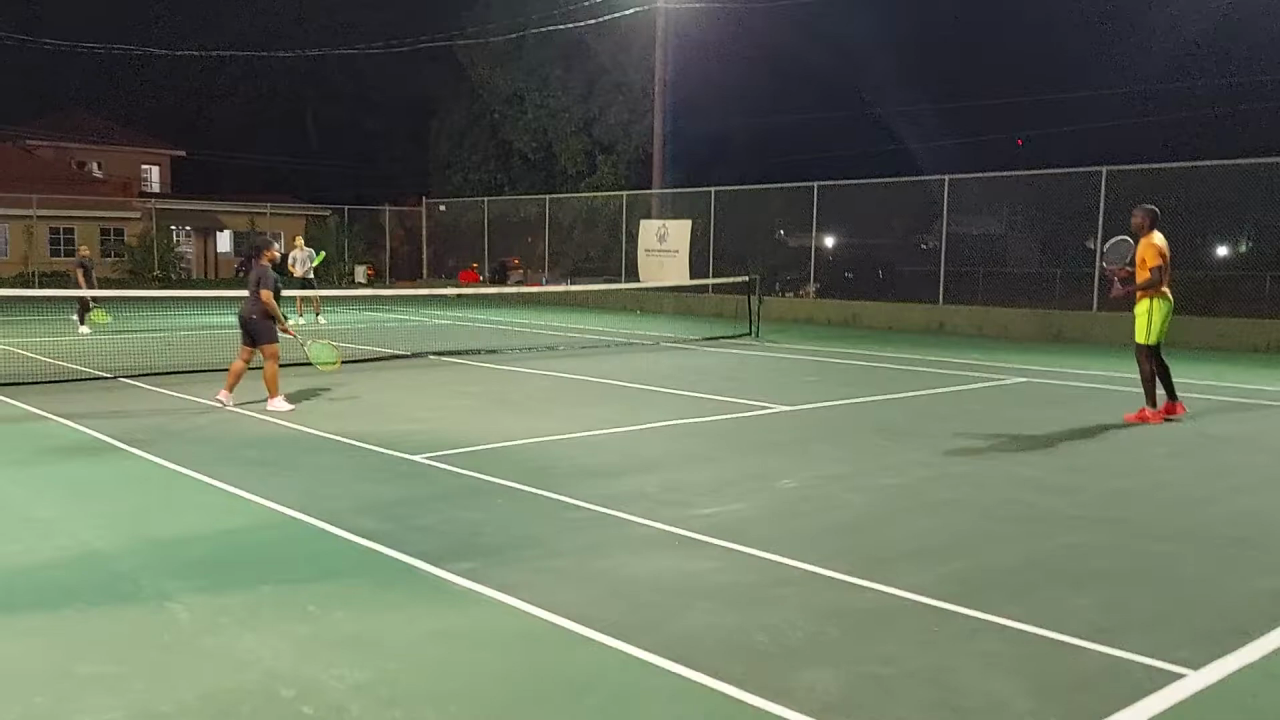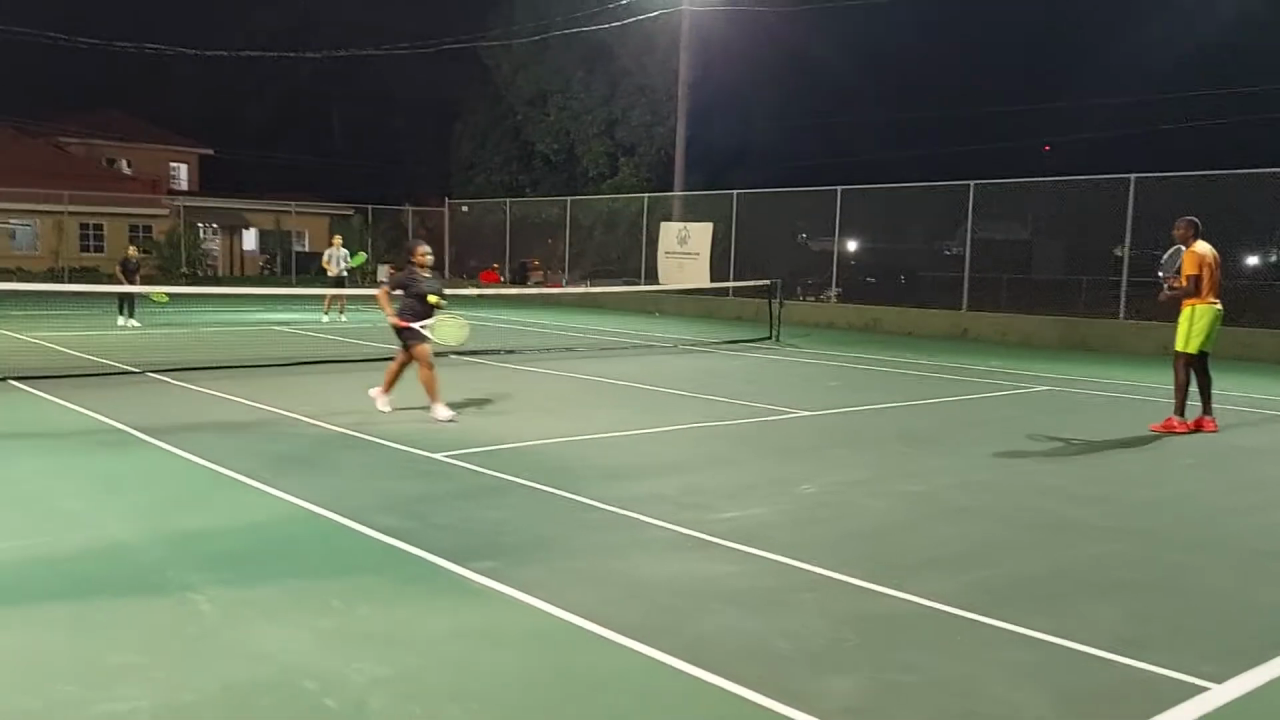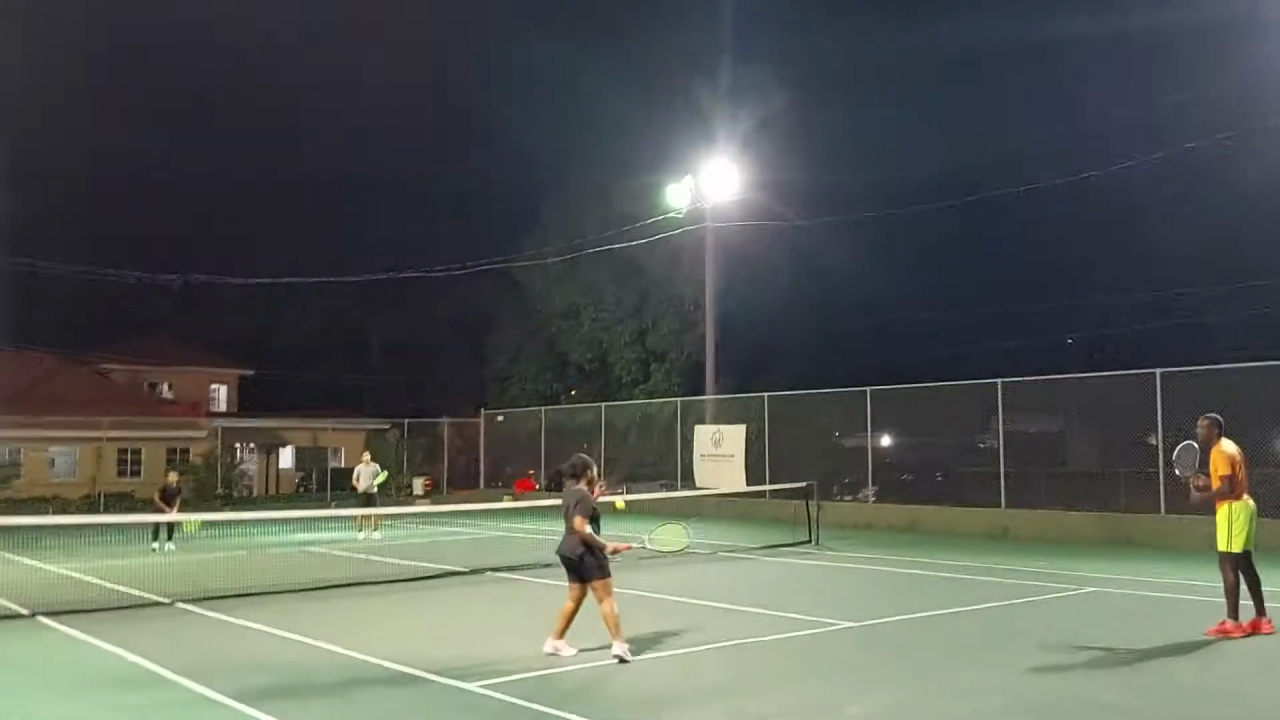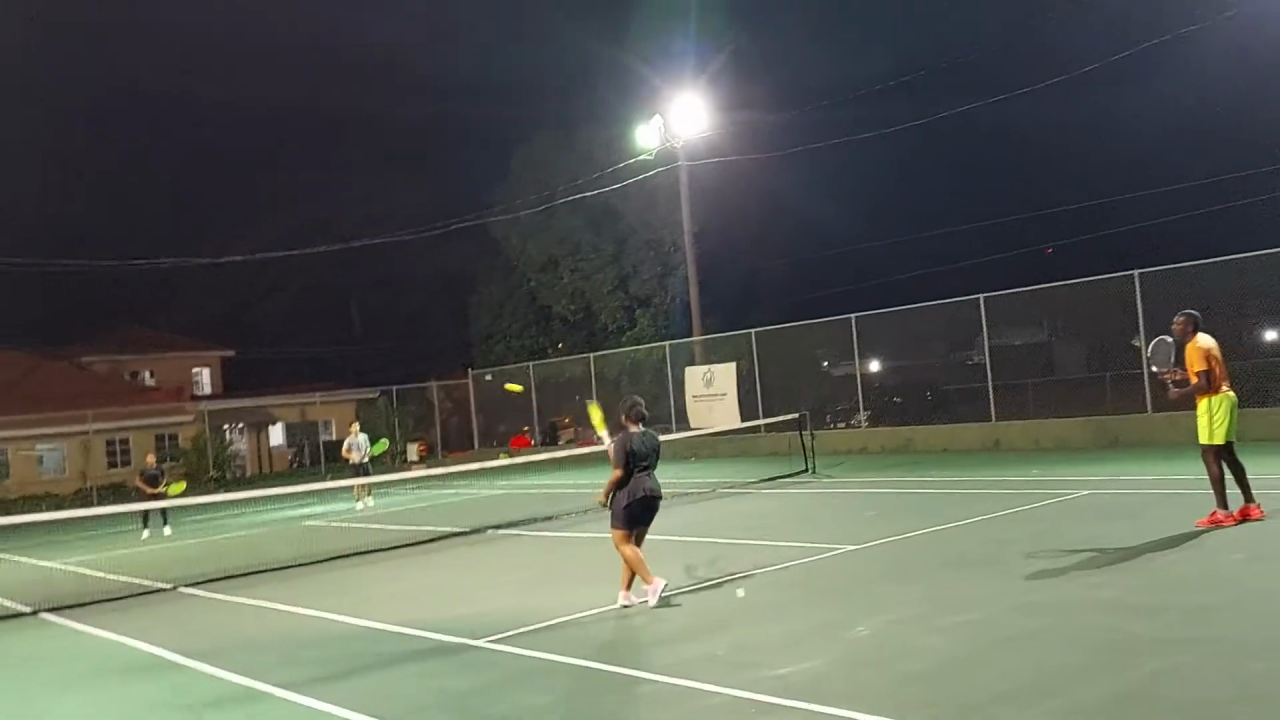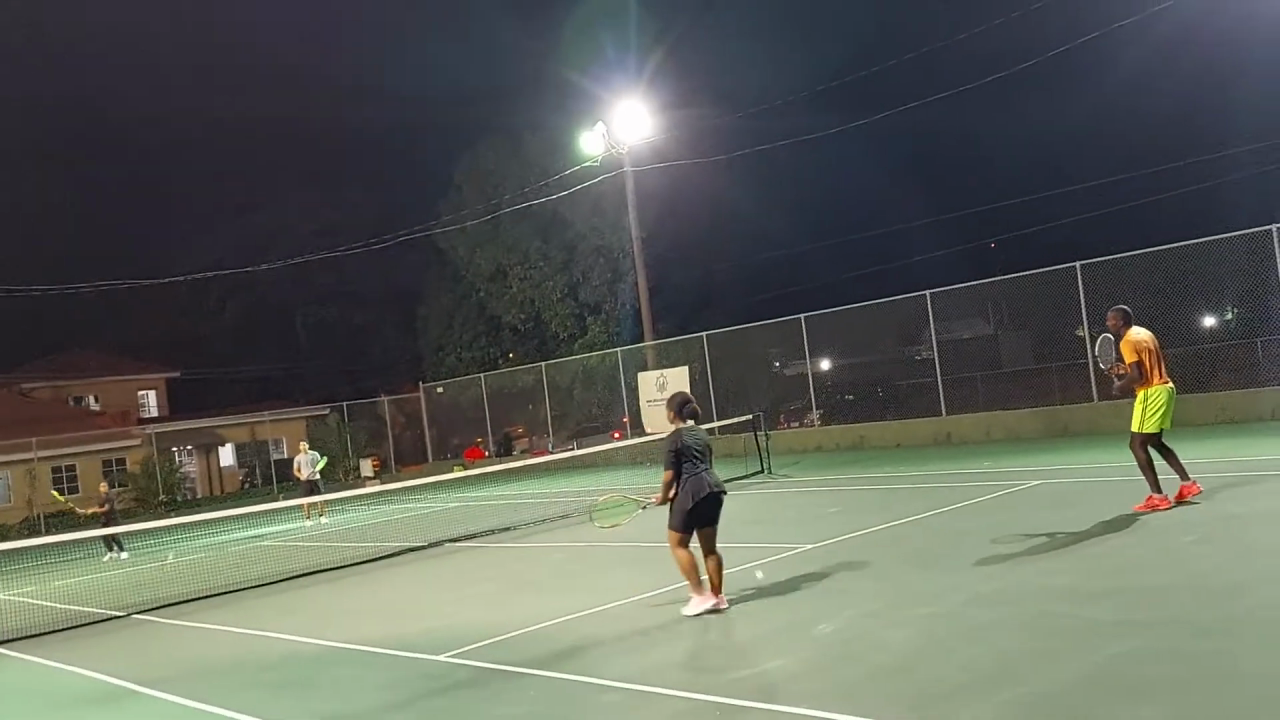
dt=1s
person 1, frame 1
left shoulder: (1151, 243)
right shoulder: (1153, 240)
left elbow: (1156, 279)
left wrist: (1127, 290)
right wrist: (1130, 272)
left hip: (1152, 303)
right hip: (1156, 301)
left knee: (1143, 354)
right knee: (1154, 354)
left ankle: (1151, 410)
right ankle: (1173, 402)
person 1, frame 2
left shoulder: (1192, 253)
right shoulder: (1210, 251)
left elbow: (1192, 289)
left wrist: (1170, 295)
right wrist: (1181, 285)
left hip: (1197, 310)
right hip: (1211, 308)
left knee: (1181, 362)
right knee: (1200, 363)
left ankle: (1178, 419)
right ankle: (1207, 418)
person 1, frame 3
left shoulder: (1220, 451)
right shoulder: (1227, 447)
left elbow: (1228, 489)
left wrist: (1202, 497)
right wrist: (1208, 483)
left hip: (1233, 509)
right hip: (1241, 506)
left knee: (1228, 564)
right knee: (1244, 563)
left ankle: (1232, 622)
right ankle: (1261, 618)
person 1, frame 4
left shoulder: (1195, 347)
right shoulder: (1205, 340)
left elbow: (1205, 384)
left wrist: (1180, 392)
right wrist: (1185, 376)
left hip: (1213, 402)
right hip: (1224, 398)
left knee: (1210, 456)
right knee: (1228, 454)
left ankle: (1223, 513)
right ankle: (1250, 506)
person 1, frame 5
left shoulder: (1127, 342)
right shoulder: (1144, 333)
left elbow: (1137, 376)
left wrist: (1120, 387)
right wrist: (1126, 370)
left hip: (1151, 394)
right hip: (1164, 389)
left knee: (1137, 445)
right knee: (1155, 441)
left ankle: (1158, 497)
right ankle: (1188, 484)
person 2, frame 1
left shoulder: (257, 270)
right shoulder: (267, 272)
right elbow: (266, 299)
left wrist: (279, 317)
right wrist: (281, 322)
left hip: (249, 317)
right hip: (259, 319)
left knee: (244, 357)
right knee: (272, 357)
left ankle: (225, 393)
right ankle: (274, 399)
person 2, frame 2
left shoulder: (435, 278)
right shoulder: (406, 275)
left elbow: (442, 303)
right elbow: (382, 292)
left wrist: (438, 302)
right wrist: (390, 315)
right hip: (407, 323)
left knee: (402, 361)
right knee: (427, 361)
left ankle: (381, 392)
right ankle: (436, 405)
person 2, frame 3
left shoulder: (570, 493)
right shoulder: (584, 497)
right elbow: (580, 526)
left wrist: (592, 498)
right wrist: (605, 545)
left hip: (570, 551)
right hip: (585, 551)
left knee: (575, 597)
right knee: (606, 597)
left ankle: (555, 641)
right ankle: (618, 644)
person 2, frame 4
left shoulder: (624, 440)
right shoulder: (653, 438)
left elbow: (618, 474)
left wrist: (605, 494)
left hip: (629, 495)
right hip: (651, 493)
left knee: (623, 543)
right knee: (634, 543)
left ankle: (653, 582)
right ankle: (625, 592)
person 2, frame 5
left shoulder: (674, 438)
right shoulder: (701, 433)
left elbow: (670, 475)
left wrist: (664, 496)
left hip: (691, 494)
right hip: (712, 490)
left knee: (678, 546)
right knee: (709, 548)
left ankle: (700, 596)
right ankle: (717, 597)
